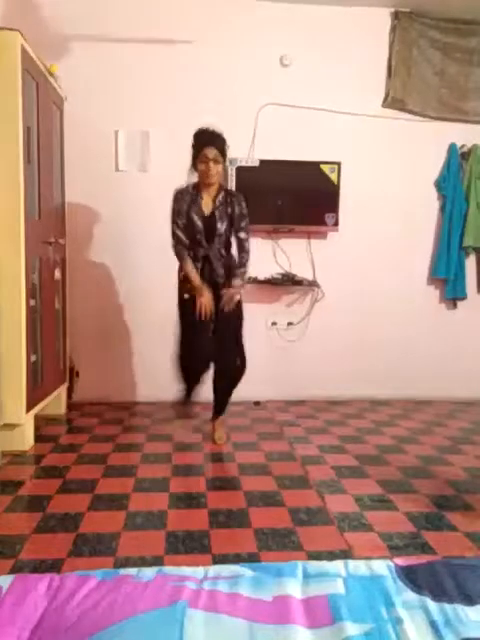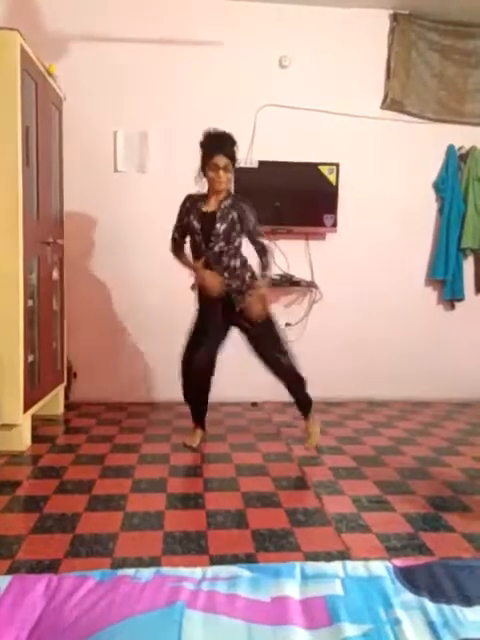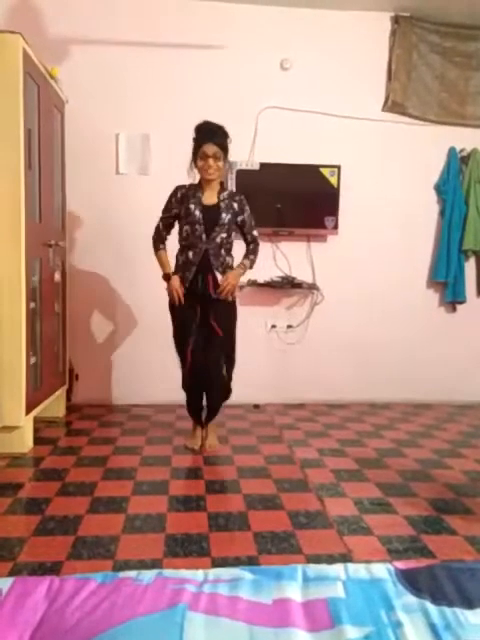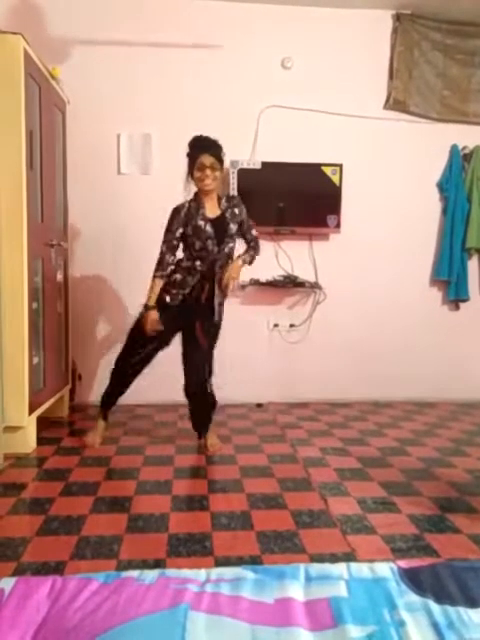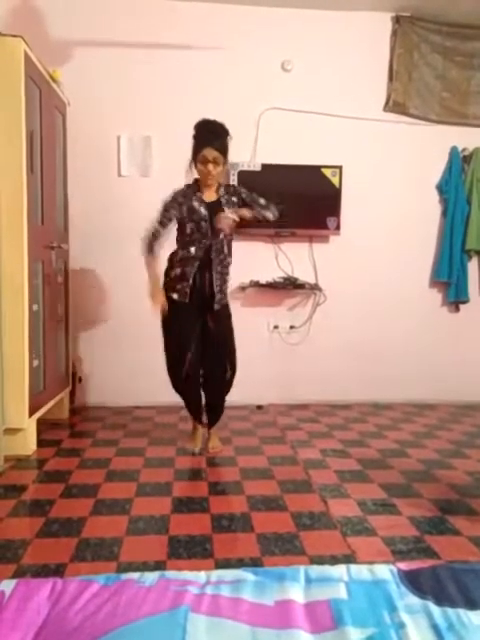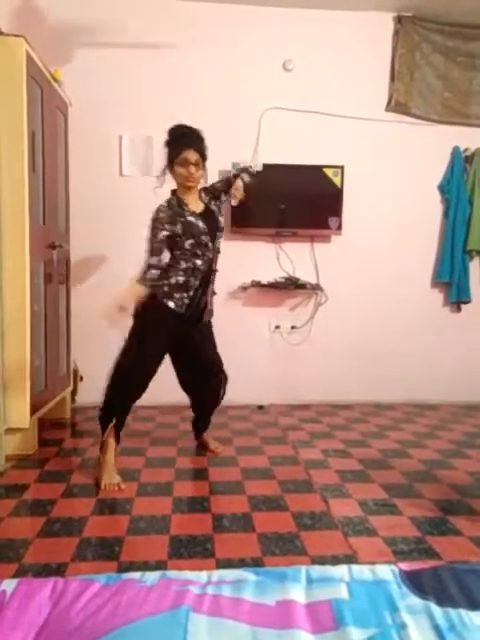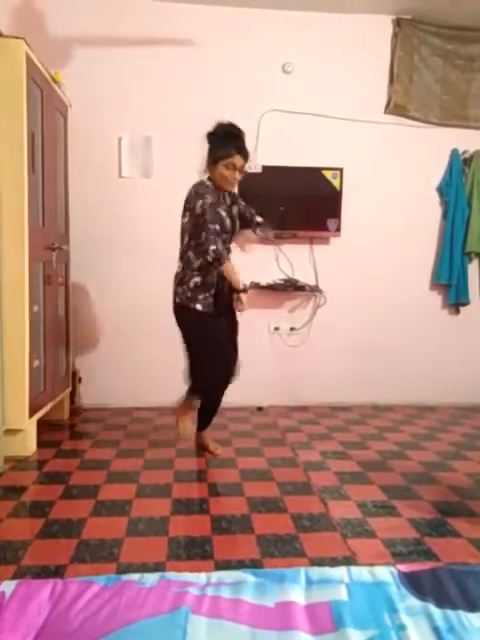
dt=0.7s
person 1, frame 1
left shoulder: (234, 201)
right shoulder: (184, 197)
left elbow: (242, 245)
right elbow: (180, 246)
left wrist: (236, 286)
right wrist: (199, 287)
left hip: (226, 284)
right hip: (194, 284)
left knee: (232, 358)
right knee: (197, 353)
left ankle: (218, 417)
right ankle: (186, 405)
person 1, frame 2
left shoulder: (239, 208)
right shoulder: (190, 204)
left elbow: (262, 249)
right elbow: (176, 247)
left wrist: (259, 290)
right wrist: (199, 270)
left hip: (243, 291)
right hip: (213, 296)
left knee: (274, 354)
right knee: (196, 361)
left ankle: (309, 416)
right ankle: (198, 425)
person 1, frame 3
left shoulder: (236, 201)
right shoulder: (181, 196)
left elbow: (253, 244)
right elbow: (159, 238)
left wrist: (237, 272)
right wrist: (169, 275)
left hip: (219, 287)
right hip: (186, 283)
left knee: (217, 359)
right knee: (190, 358)
left ankle: (211, 424)
right ankle: (196, 424)
person 1, frame 4
left shoulder: (235, 206)
right shoulder: (182, 212)
left elbow: (254, 243)
right elbow: (164, 260)
left wrist: (237, 262)
right wrist: (150, 306)
left hip: (210, 299)
right hip: (177, 294)
left knee: (199, 370)
right knee: (133, 356)
left ankle: (205, 430)
right ankle: (102, 420)
person 1, frame 5
left shoulder: (233, 194)
right shoulder: (183, 197)
left elbow: (270, 212)
right elbow: (154, 237)
left wrist: (238, 213)
right wrist: (155, 283)
left hip: (215, 291)
right hip: (181, 288)
left knee: (221, 365)
right knee: (184, 363)
left ankle: (212, 428)
right ankle: (197, 422)
person 1, frame 6
left shoulder: (210, 196)
right shoulder: (167, 212)
left elbow: (238, 176)
right elbow: (154, 266)
left wrist: (237, 182)
right wrist: (132, 297)
left hip: (197, 305)
right hip: (167, 302)
left knee: (211, 377)
right knee: (131, 376)
left ankle: (201, 432)
right ankle: (107, 459)
person 1, frame 7
left shoulder: (232, 200)
right shoulder: (202, 194)
left elbow: (260, 226)
right elbow: (210, 243)
left wrist: (252, 233)
right wrist: (238, 285)
left hip: (220, 298)
right hip: (194, 299)
left knee: (223, 370)
right knee: (212, 367)
left ankle: (200, 432)
right ankle: (187, 406)
